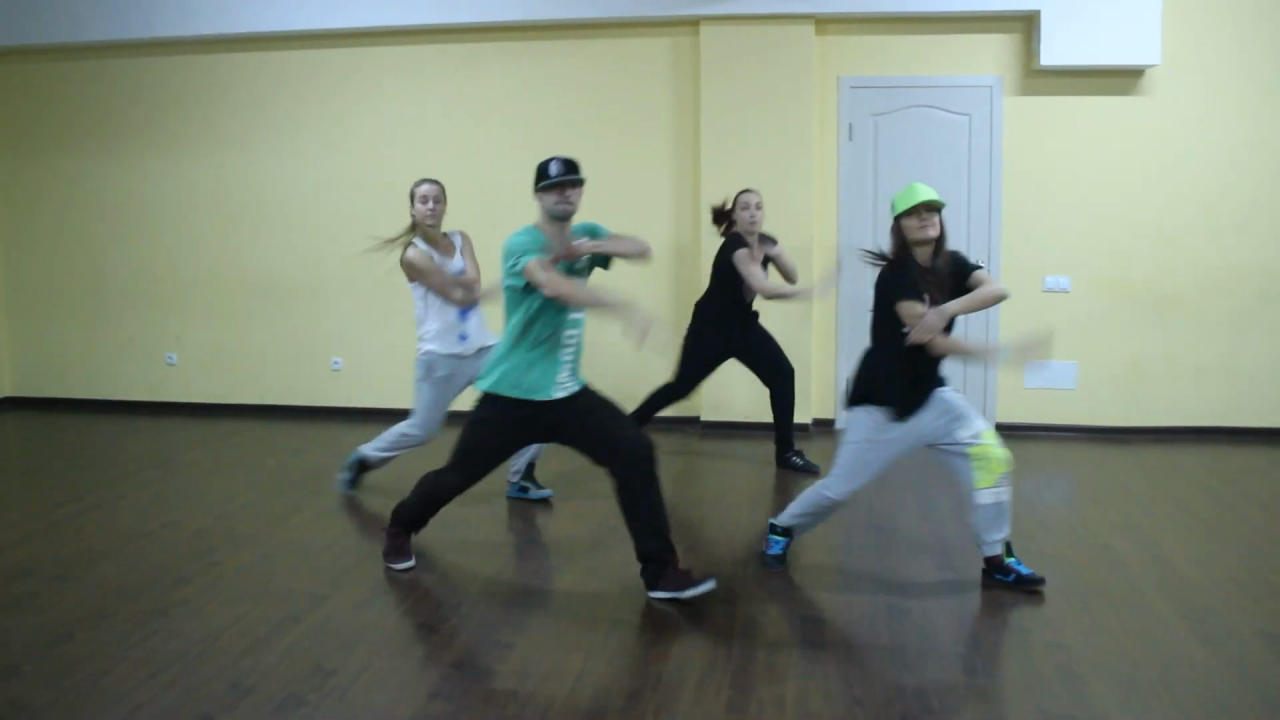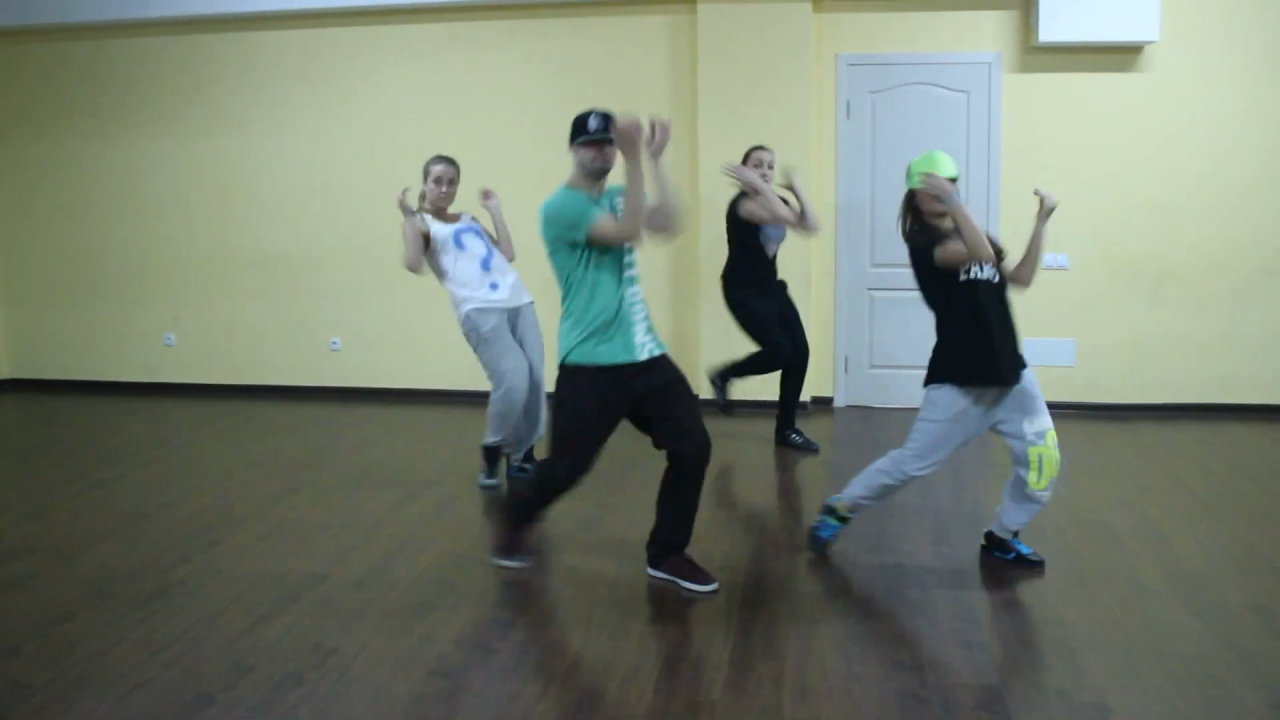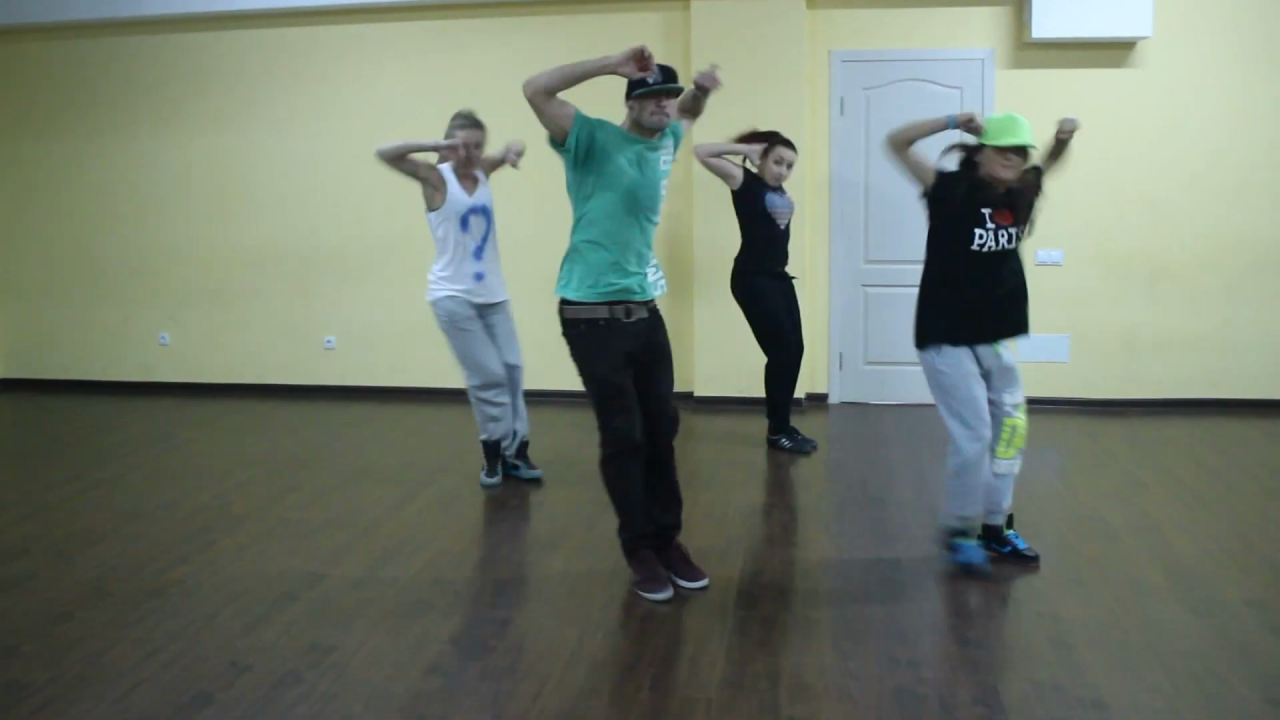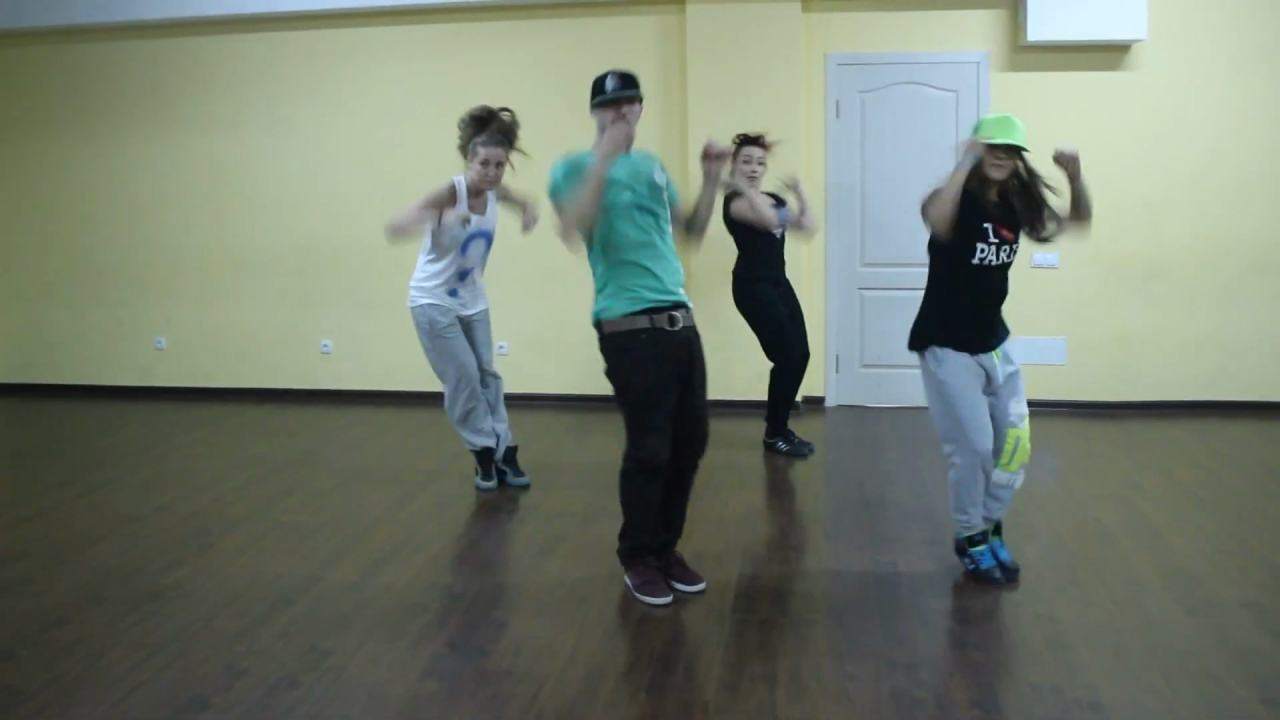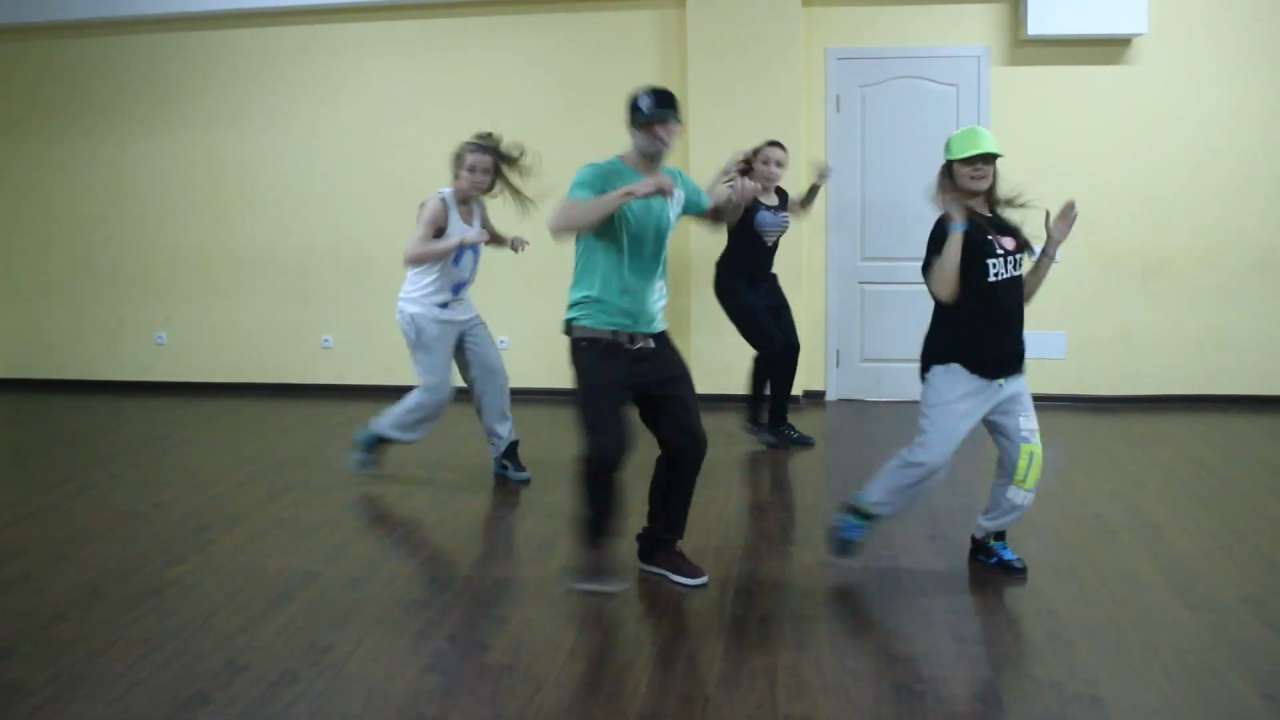
dt=0.2s
person 1, frame 1
left shoulder: (586, 235)
right shoulder: (521, 245)
left elbow: (639, 250)
right elbow: (556, 285)
left wrist: (583, 244)
right wrist: (623, 308)
left hip: (568, 393)
right hip: (512, 396)
left knee: (636, 457)
right knee: (459, 474)
left ankle: (661, 570)
right ankle: (402, 529)
person 1, frame 2
left shoulder: (620, 198)
right shoulder: (560, 208)
left elbow: (669, 224)
right elbow: (630, 233)
left wrist: (652, 160)
right wrist: (637, 164)
left hip: (644, 357)
right hip: (590, 364)
left knee: (693, 447)
right knee: (566, 467)
left ankle: (667, 552)
right ankle: (516, 520)
person 1, frame 3
left shoulder: (664, 136)
right shoulder: (591, 137)
left elbow: (692, 110)
right elbow: (535, 89)
left wrist: (701, 88)
right wrist: (611, 61)
left hip: (641, 306)
right hip: (591, 309)
left knee: (661, 426)
right knee: (623, 432)
left ankle: (666, 541)
right ankle: (638, 550)
person 1, frame 4
left shoulder: (652, 165)
right shoulder: (575, 166)
left elbow: (691, 232)
right elbow: (573, 226)
left wrist: (712, 179)
right wrist: (600, 160)
left hip: (676, 319)
right hip: (627, 324)
left knee: (690, 439)
right knee: (650, 447)
left ankle: (661, 548)
right ankle: (636, 557)
person 1, frame 5
left shoulder: (677, 183)
right shoulder: (600, 175)
left elbow: (717, 216)
right elbow: (562, 226)
left wrist: (737, 194)
right wrist: (630, 190)
left hip: (652, 336)
right hip: (599, 336)
left knee: (687, 443)
right knee: (608, 445)
left ankle: (659, 544)
right ankle: (596, 546)
person 2, frame 1
left shoulder: (954, 263)
right shoulder: (895, 277)
left elbow: (995, 291)
right elbow: (934, 342)
left wrist: (945, 310)
right wrist: (998, 353)
left hip: (928, 393)
right hip: (881, 401)
left knee: (989, 458)
right knee: (843, 484)
left ankle: (998, 559)
right ankle: (782, 529)
person 2, frame 2
left shoulder: (965, 232)
right shoulder: (923, 243)
left elbow: (1019, 280)
right elbow: (977, 252)
left wrist: (1041, 223)
right wrist: (952, 204)
left hip: (1008, 372)
right hip: (956, 378)
left knee: (1043, 463)
right knee: (912, 461)
left ankle: (1002, 536)
right ankle: (839, 509)
person 2, frame 3
left shoulder: (1015, 194)
right shoulder: (949, 189)
left elbow: (1052, 159)
right elbow: (896, 142)
left wrist: (1063, 138)
right wrist: (957, 122)
left hip: (991, 338)
right hip: (947, 339)
left knee: (1010, 427)
right knee: (971, 437)
left ankle: (997, 528)
right ankle: (960, 532)
person 2, frame 4
left shoulder: (1020, 205)
right shoulder: (959, 204)
left elbow: (1079, 219)
right elbow: (934, 218)
left wrist: (1072, 169)
right wrist: (967, 160)
left hip: (993, 342)
right hip: (946, 344)
left knee: (1014, 436)
right knee: (973, 445)
left ankle: (990, 531)
right ankle: (969, 539)
person 2, frame 5
left shoulder: (1004, 226)
right shoulder: (954, 227)
left elbow: (1022, 294)
right elbow: (943, 293)
left wrist: (1053, 246)
right wrist: (957, 224)
left hip: (1006, 370)
right hip: (958, 364)
left knee: (1028, 457)
right knee: (931, 454)
left ankle: (988, 540)
right ankle: (863, 511)
person 3, frame 1
left shoulder: (460, 239)
right shoulder: (413, 254)
left elbow: (472, 282)
right elbow: (459, 296)
left hip: (481, 344)
right hip: (441, 353)
right knee: (422, 427)
left ankle: (520, 478)
right ankle: (362, 460)
person 3, frame 2
left shoulder: (471, 220)
right shoulder: (423, 225)
left elbow: (508, 256)
right elbow: (414, 265)
left wrist: (495, 212)
right wrist: (412, 218)
left hip: (517, 302)
right hip: (479, 310)
left knee: (533, 380)
right knee: (512, 383)
left ankle: (520, 455)
right ankle: (492, 454)
person 3, frame 3
left shoulder: (480, 171)
right shoulder: (436, 178)
left elbow: (509, 155)
right elbow: (385, 154)
left wrist: (513, 151)
right wrist: (436, 146)
left hip: (492, 294)
right hip: (452, 297)
left knee: (511, 369)
right knee: (489, 373)
left ankle: (514, 450)
right ankle: (493, 449)
person 3, frame 4
left shoulder: (494, 192)
right shoulder: (447, 193)
left elbow: (523, 202)
right elbow: (395, 228)
left wrist: (528, 212)
right wrist: (436, 218)
left hip: (471, 304)
right hip: (432, 303)
left knee: (488, 379)
right knee: (463, 381)
left ankle: (503, 455)
right ankle: (483, 455)
person 3, frame 5
left shoulder: (477, 208)
right shoulder: (437, 205)
left elbow: (490, 237)
right elbow: (412, 256)
left wrist: (506, 240)
right wrist: (459, 240)
left hip: (461, 312)
right hip: (424, 312)
left knee: (491, 379)
right knee: (437, 392)
left ankle: (504, 453)
right ankle: (376, 436)
person 4, frame 1
left shoulder: (765, 242)
right shoulder: (736, 247)
left elbow: (792, 278)
right elbow: (764, 289)
left wrist: (778, 254)
right wrist: (806, 292)
left hip: (742, 324)
right hip: (709, 326)
left knee: (782, 375)
right knee: (682, 386)
left ankle: (786, 451)
person 4, frame 2
left shoulder: (773, 200)
right shoulder: (742, 205)
left elbow: (811, 227)
right elbow: (777, 217)
left wrist: (797, 193)
right wrist: (749, 177)
left hip: (771, 287)
right hip: (744, 291)
left knee: (799, 352)
right knee: (780, 353)
left ankle: (786, 428)
right ankle: (723, 376)
person 4, frame 3
left shoulder: (775, 183)
right shoulder: (745, 181)
left elbow: (785, 162)
right elbow: (702, 152)
left wrist: (776, 157)
right wrist: (745, 147)
left hip: (776, 277)
right hip: (750, 278)
left knee: (793, 350)
right knee: (781, 351)
left ankle: (783, 426)
right ankle: (777, 431)
person 4, frame 4
left shoulder: (774, 198)
right shoulder: (735, 200)
left elbow: (806, 228)
right elbow: (768, 218)
left wrist: (798, 193)
right wrist: (744, 189)
left hip: (779, 283)
right hip: (753, 286)
left knee: (800, 355)
right knee: (788, 355)
left ankle: (780, 429)
right ankle: (774, 435)
person 4, frame 5
left shoulder: (780, 194)
left elbow: (798, 210)
right elbow: (725, 216)
left wrist: (816, 185)
left hip: (764, 281)
right hip: (735, 282)
left knee: (789, 347)
right knee: (771, 349)
left ankle: (778, 422)
right ankle: (755, 418)
